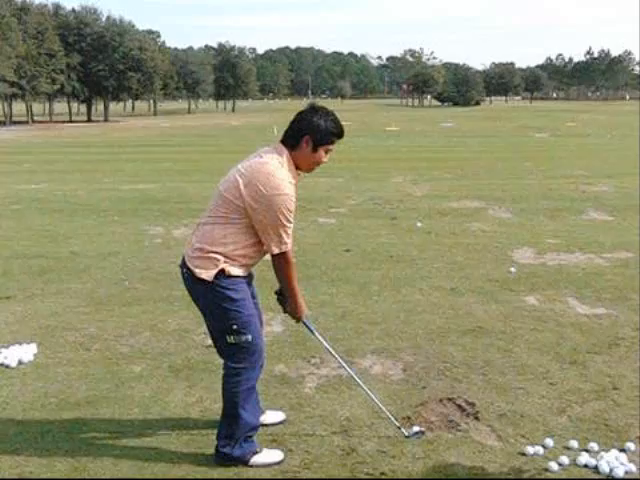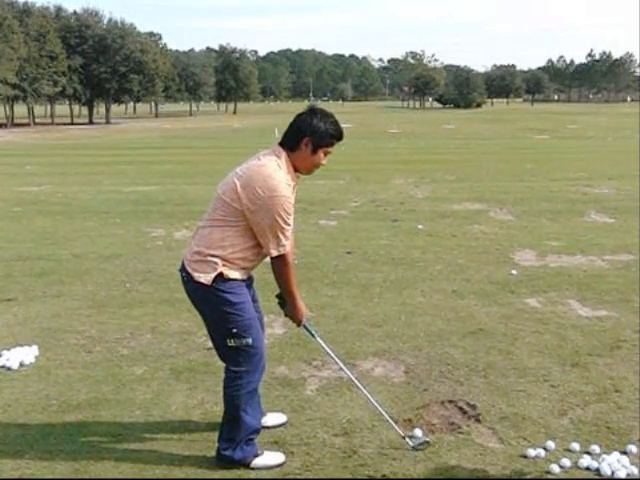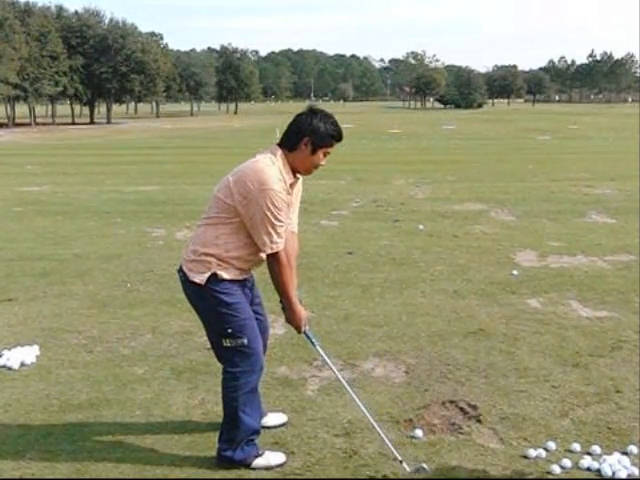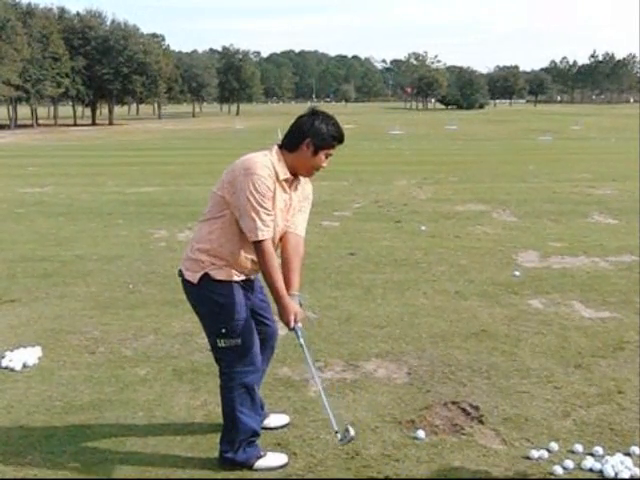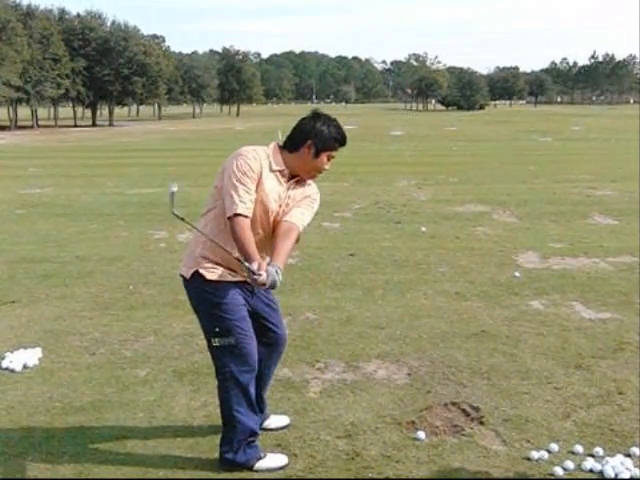
dt=1s
person 1, frame 1
left shoulder: (272, 160)
right shoulder: (276, 181)
left elbow: (279, 246)
right elbow: (281, 252)
left wrist: (285, 289)
right wrist: (294, 299)
left hip: (226, 265)
right hip: (213, 272)
left knee: (250, 341)
right knee: (246, 354)
left ankle: (247, 410)
right ankle: (235, 445)
person 1, frame 2
left shoulder: (274, 164)
right shoulder: (273, 183)
left elbow: (284, 240)
right elbow: (280, 254)
left wrist: (289, 295)
right wrist: (294, 302)
left hip: (229, 269)
right hip: (214, 275)
left knee: (252, 341)
right knee: (247, 356)
left ankle: (249, 413)
right ankle: (236, 448)
person 1, frame 3
left shoulder: (291, 176)
right shoulder: (267, 180)
left elbow: (289, 237)
right elbow: (275, 253)
left wrist: (293, 297)
right wrist: (292, 305)
left hip: (235, 270)
right hip: (211, 275)
left knee: (257, 339)
right knee: (245, 356)
left ankle: (249, 412)
right ankle: (237, 448)
person 1, frame 4
left shoulder: (302, 187)
right shoulder: (256, 171)
left elbow: (293, 240)
right elbow: (262, 243)
left wrist: (293, 296)
right wrist: (282, 300)
left hip: (243, 273)
right hip: (211, 273)
left knee: (264, 336)
right knee: (242, 358)
left ankle: (251, 411)
right ankle: (239, 449)
person 1, frame 5
left shoulder: (308, 193)
right shoulder: (249, 160)
left elbow: (289, 228)
right elbow: (237, 217)
left wrist: (274, 268)
right wrist: (254, 260)
left hip: (250, 275)
right hip: (211, 273)
left knee: (273, 338)
right knee: (240, 358)
left ankle: (252, 413)
right ankle: (240, 450)
